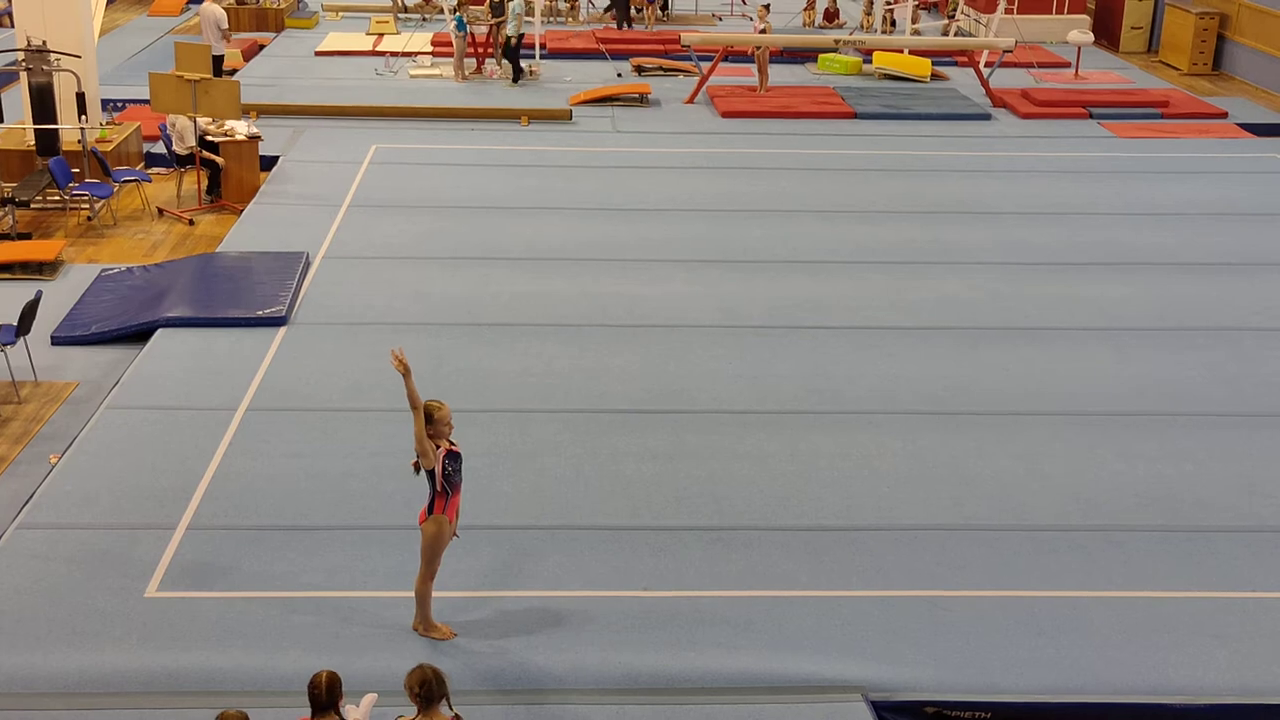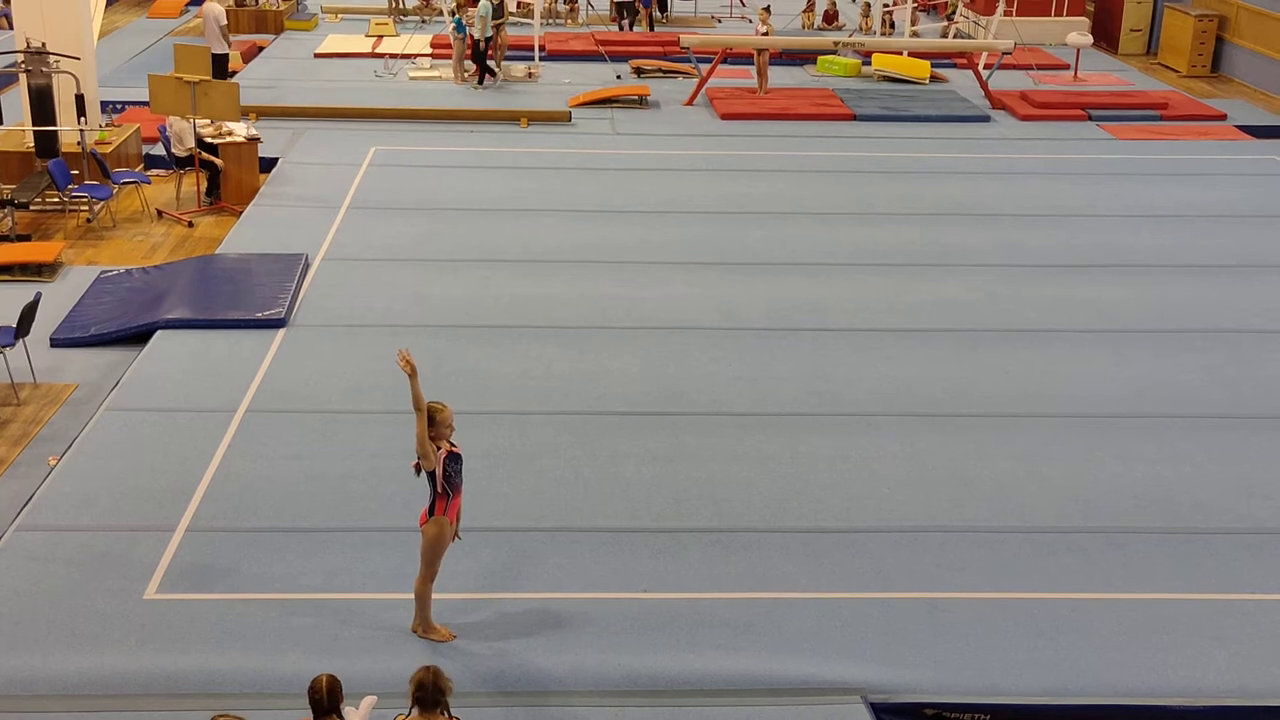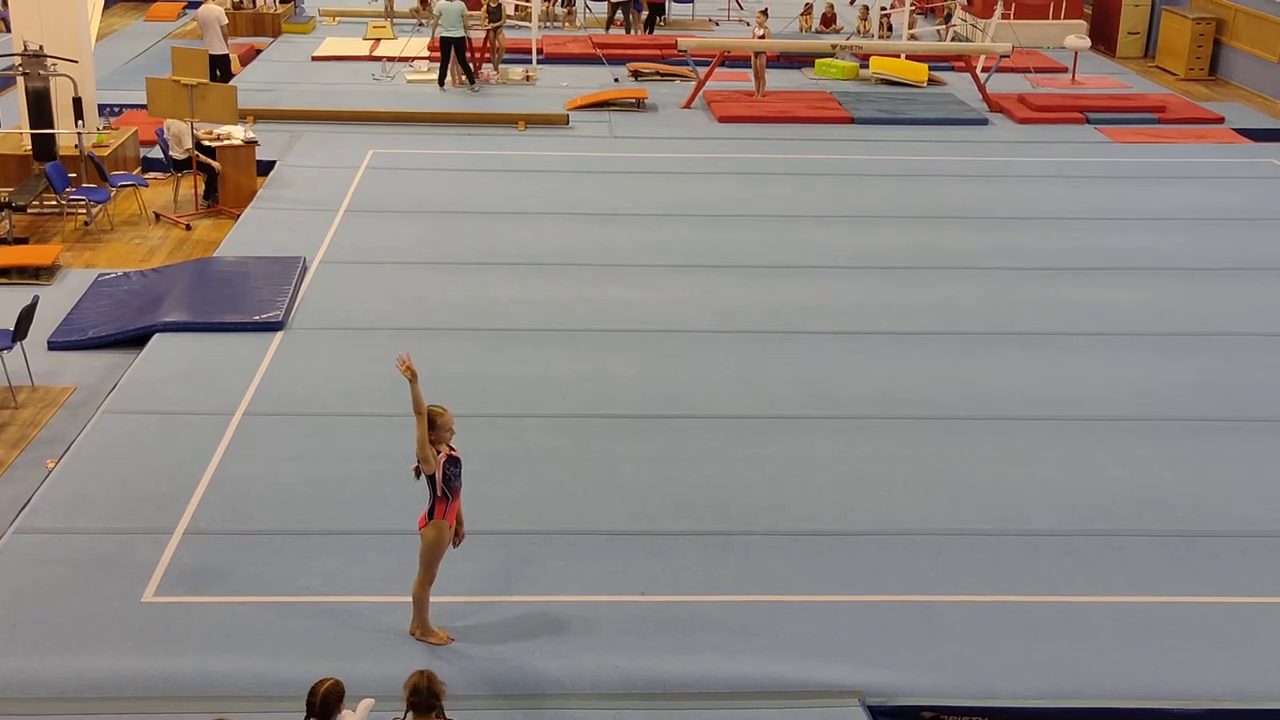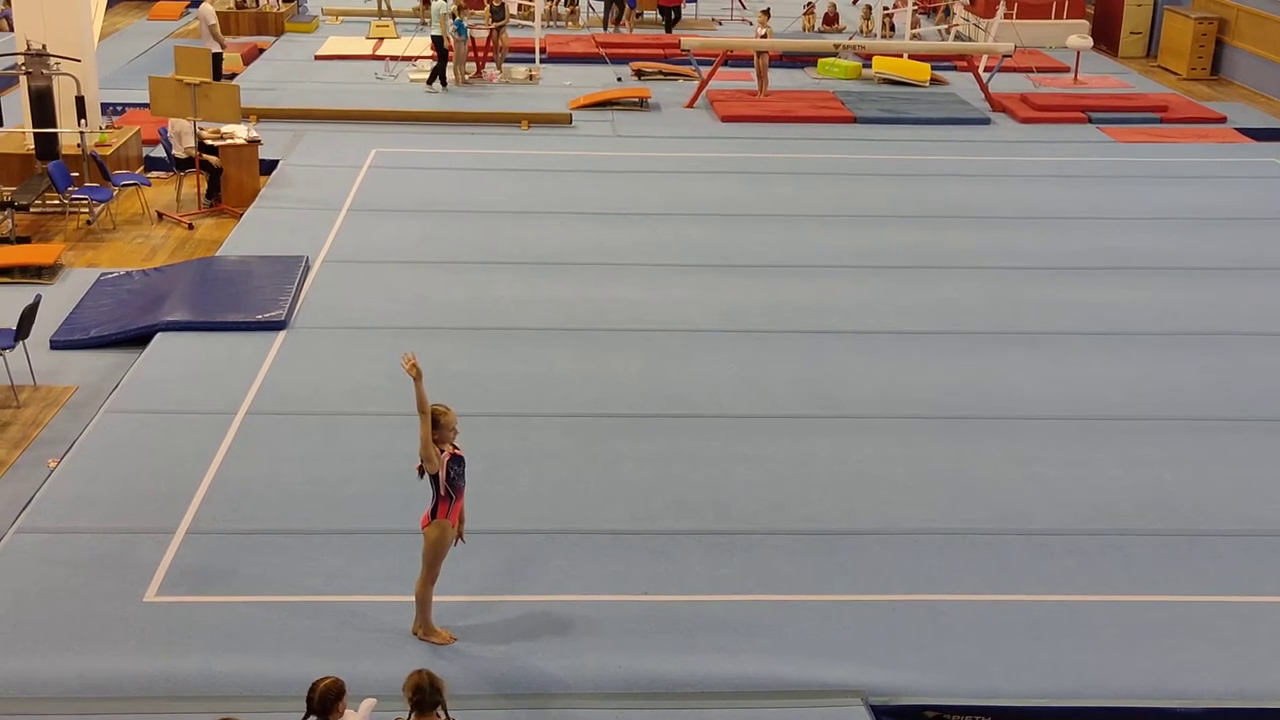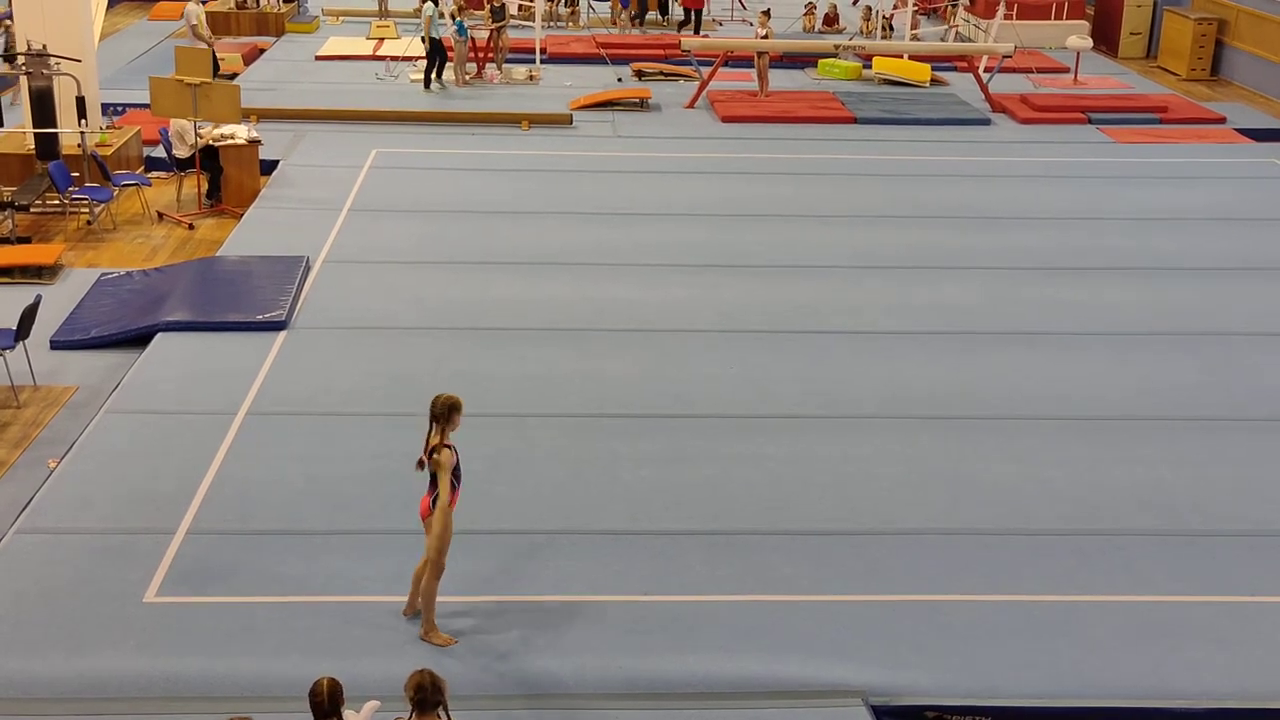
dt=0.7s
person 1, frame 1
left shoulder: (450, 446)
right shoulder: (428, 450)
right elbow: (417, 410)
left wrist: (455, 520)
right wrist: (407, 376)
left hip: (447, 516)
right hip: (435, 518)
left knee: (431, 570)
right knee: (427, 572)
left ankle: (422, 619)
right ankle: (425, 624)
person 1, frame 2
left shoulder: (451, 448)
right shoulder: (429, 452)
right elbow: (420, 412)
left wrist: (455, 521)
right wrist: (413, 377)
left hip: (447, 517)
right hip: (436, 519)
left knee: (430, 573)
right knee: (428, 574)
left ankle: (421, 621)
right ankle: (425, 626)
person 1, frame 3
left shoulder: (450, 452)
right shoulder: (428, 456)
right elbow: (420, 415)
left wrist: (459, 523)
right wrist: (413, 382)
left hip: (446, 521)
right hip: (434, 523)
left knee: (428, 576)
right knee: (426, 576)
left ankle: (418, 624)
right ankle: (422, 628)
person 1, frame 4
left shoulder: (454, 451)
right shoulder: (432, 455)
right elbow: (423, 414)
left wrist: (460, 522)
right wrist: (417, 381)
left hip: (449, 521)
right hip: (437, 523)
left knee: (431, 575)
right knee: (428, 576)
left ankle: (422, 623)
right ankle: (425, 629)
person 1, frame 5
left shoulder: (439, 441)
right shoulder: (445, 452)
right elbow: (444, 491)
right wrist: (436, 532)
left hip: (434, 506)
right hip: (437, 510)
left knee: (432, 559)
right knee: (436, 567)
left ankle: (412, 604)
right ankle: (428, 628)
